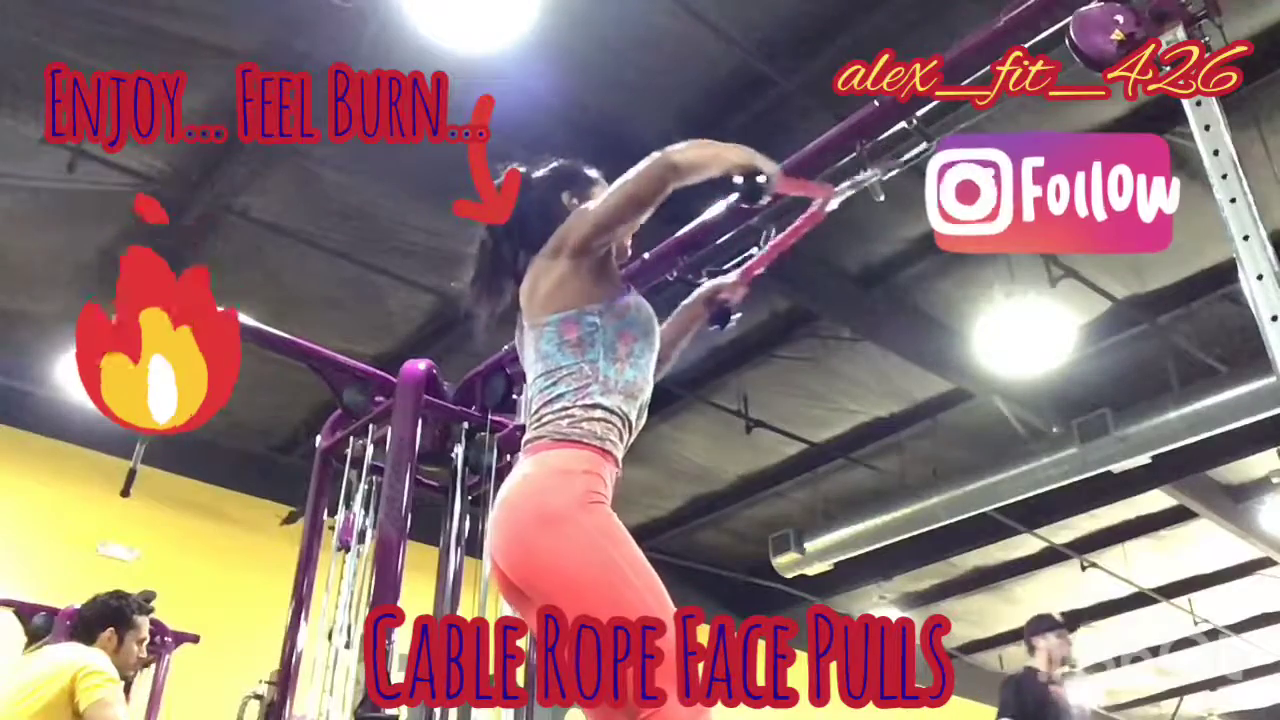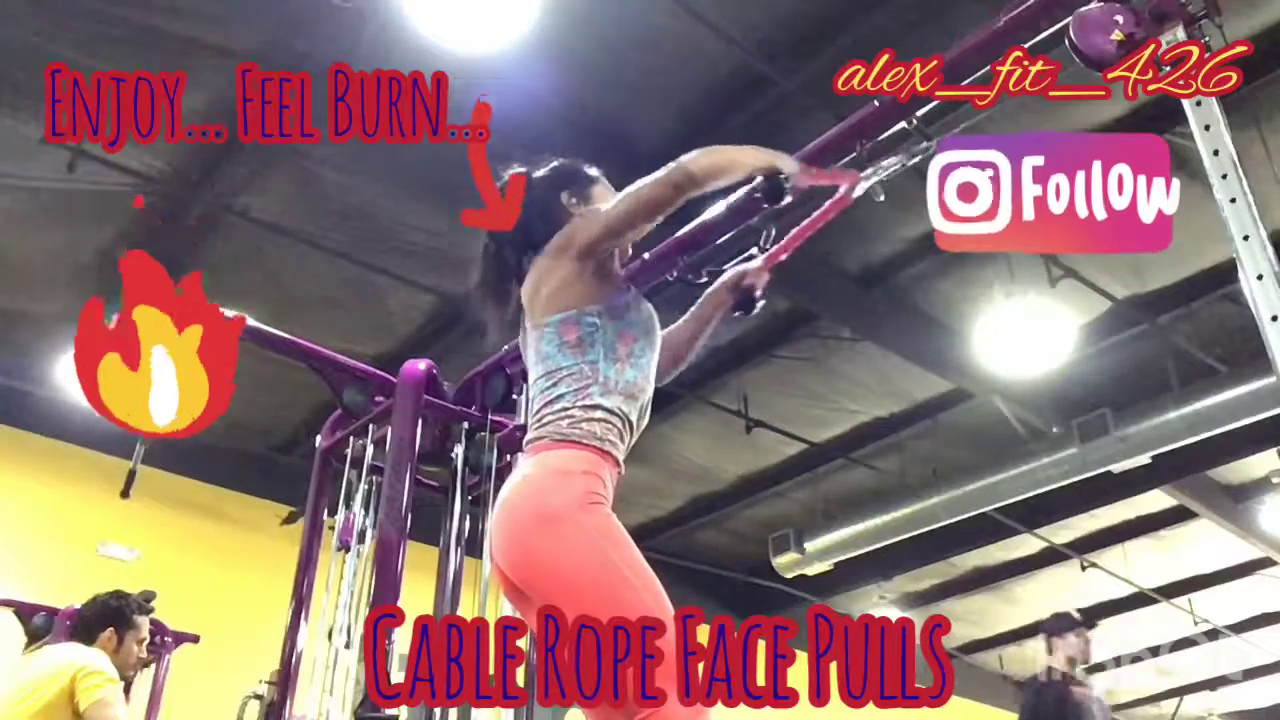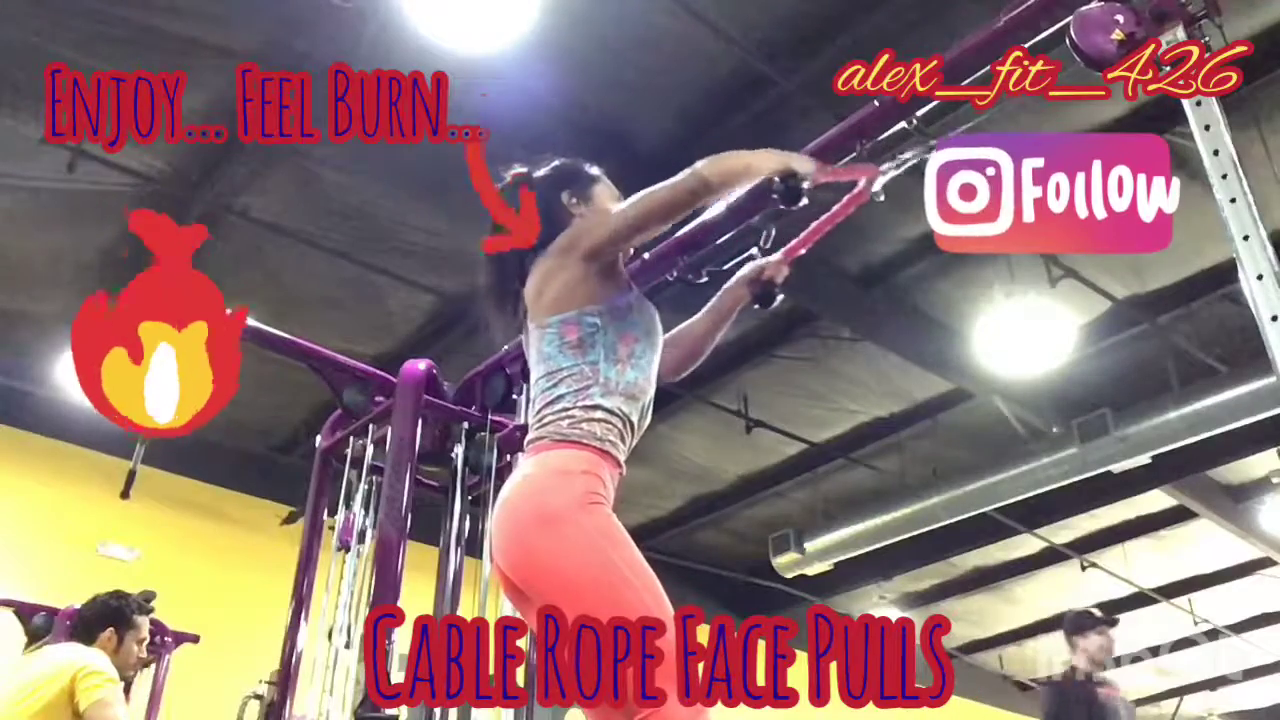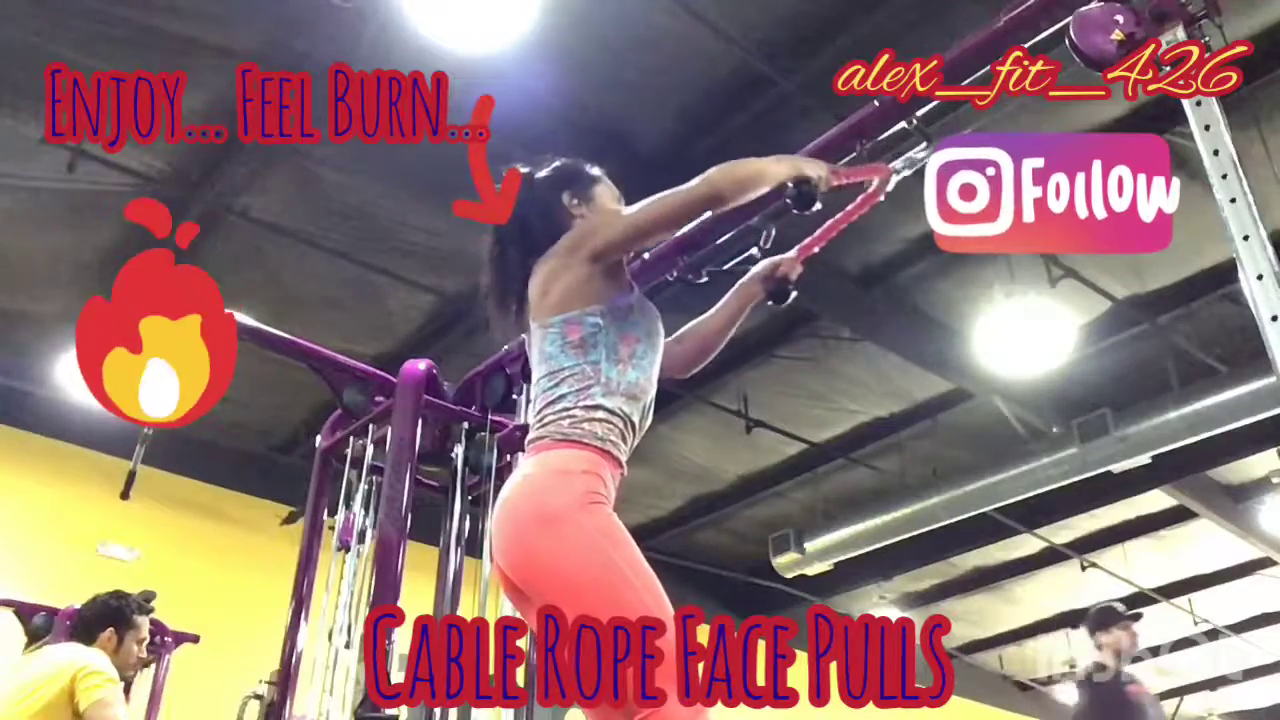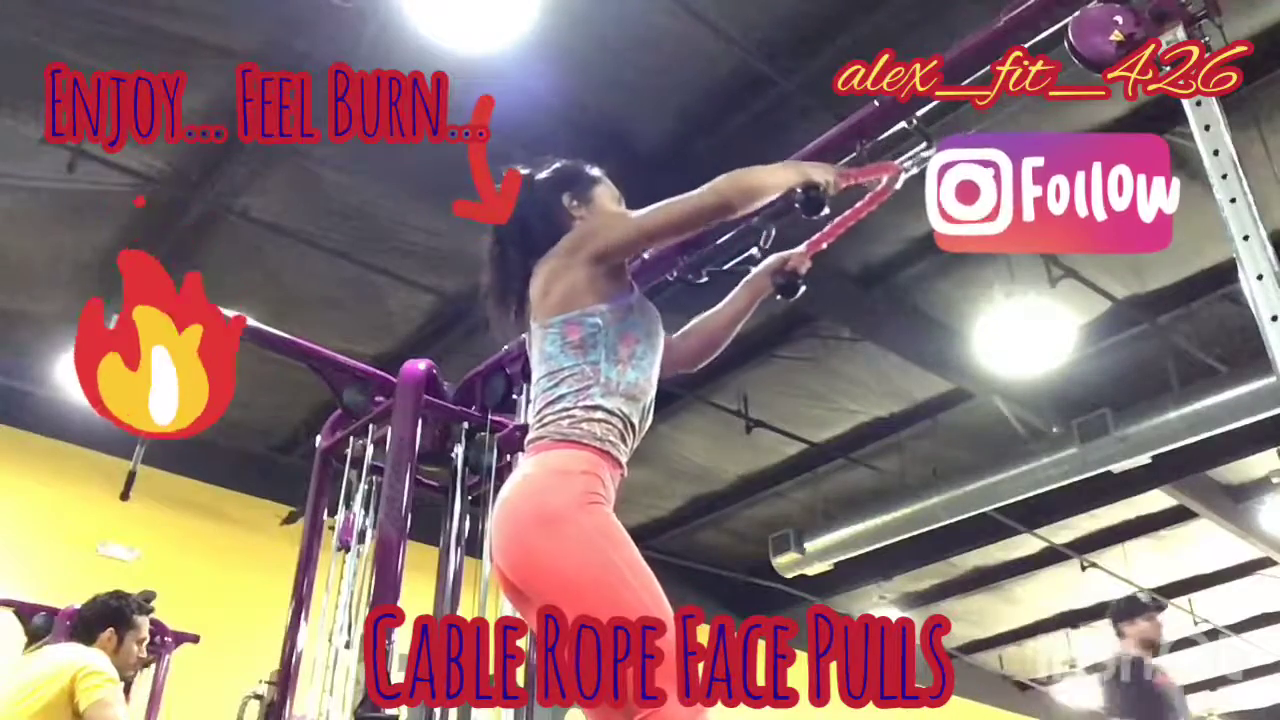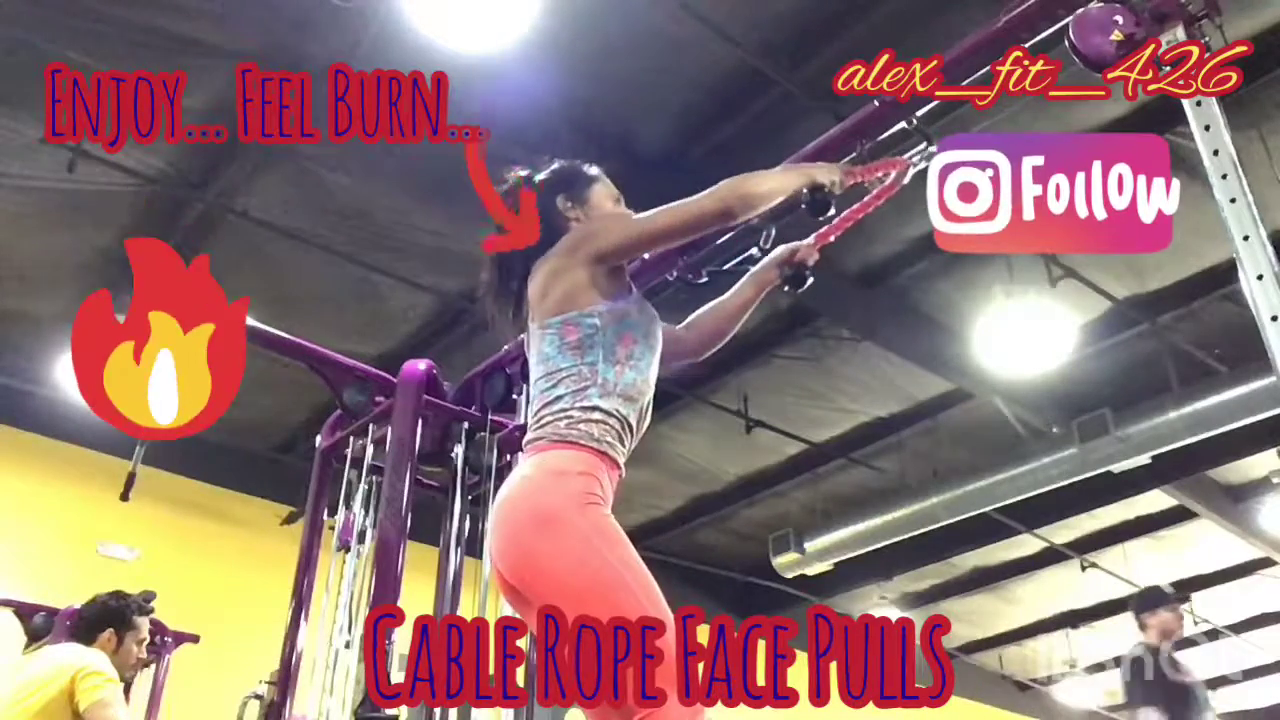
dt=0.1s
person 1, frame 1
left shoulder: (552, 295)
right shoulder: (570, 251)
left elbow: (631, 370)
right elbow: (668, 165)
left wrist: (699, 305)
right wrist: (744, 158)
left hip: (535, 509)
right hip: (557, 498)
person 1, frame 2
left shoulder: (563, 293)
right shoulder: (571, 251)
left elbow: (649, 367)
right elbow: (684, 175)
left wrist: (721, 296)
right wrist: (767, 158)
left hip: (535, 510)
right hip: (558, 498)
person 1, frame 3
left shoulder: (561, 291)
right shoulder: (574, 251)
left elbow: (666, 361)
right elbow: (700, 181)
left wrist: (742, 287)
right wrist: (781, 161)
left hip: (541, 507)
right hip: (557, 499)
person 1, frame 4
left shoulder: (573, 292)
right shoulder: (578, 250)
left elbow: (675, 358)
right elbow: (712, 190)
left wrist: (756, 284)
right wrist: (793, 166)
left hip: (541, 507)
right hip: (559, 498)
person 1, frame 5
left shoulder: (582, 299)
right shoulder: (581, 250)
left elbow: (685, 350)
right elbow: (721, 197)
left wrist: (766, 277)
right wrist: (801, 173)
left hip: (545, 508)
right hip: (558, 498)
person 1, frame 6
left shoulder: (582, 295)
right shoulder: (578, 251)
left elbow: (688, 340)
right elbow: (721, 204)
left wrist: (772, 269)
right wrist: (804, 175)
left hip: (542, 509)
right hip: (557, 498)
